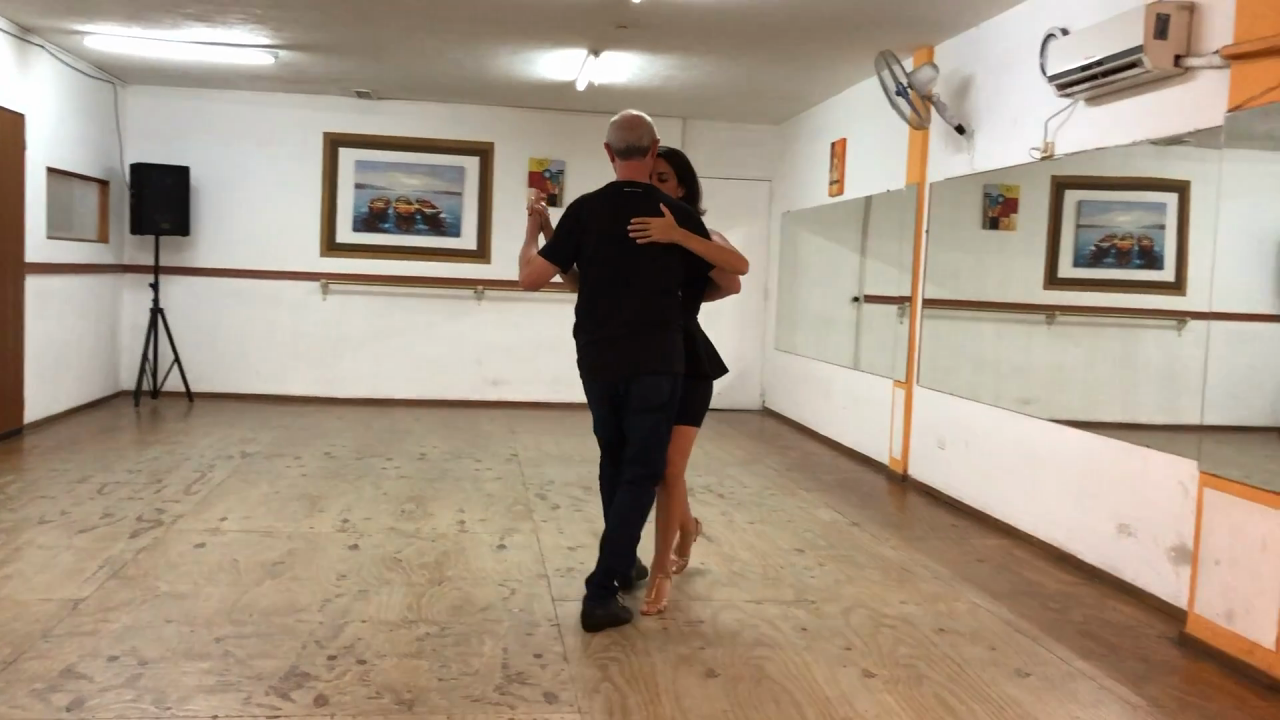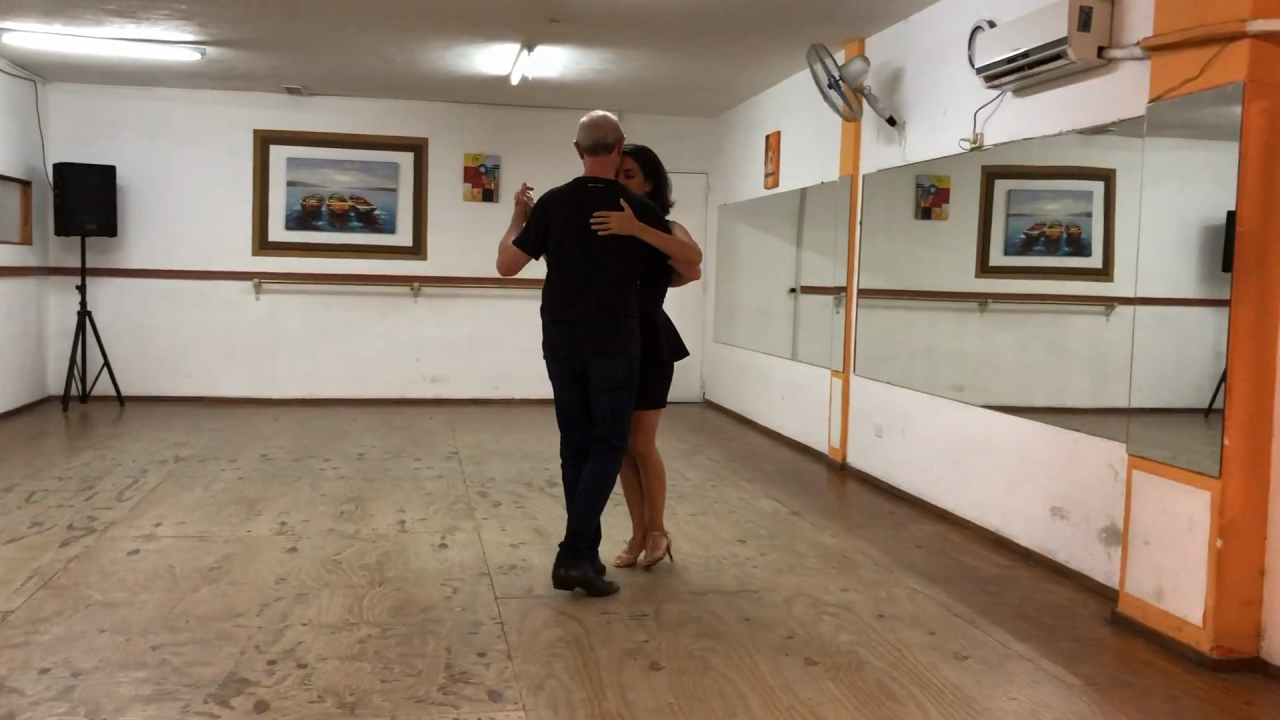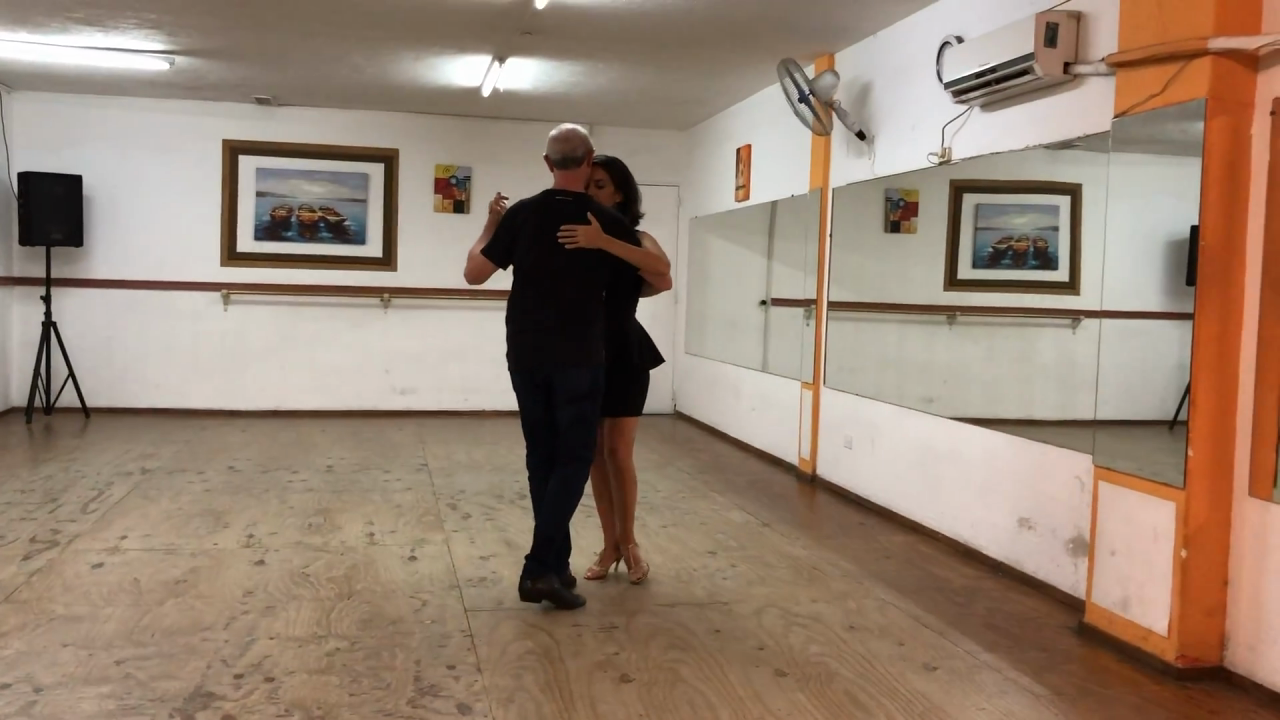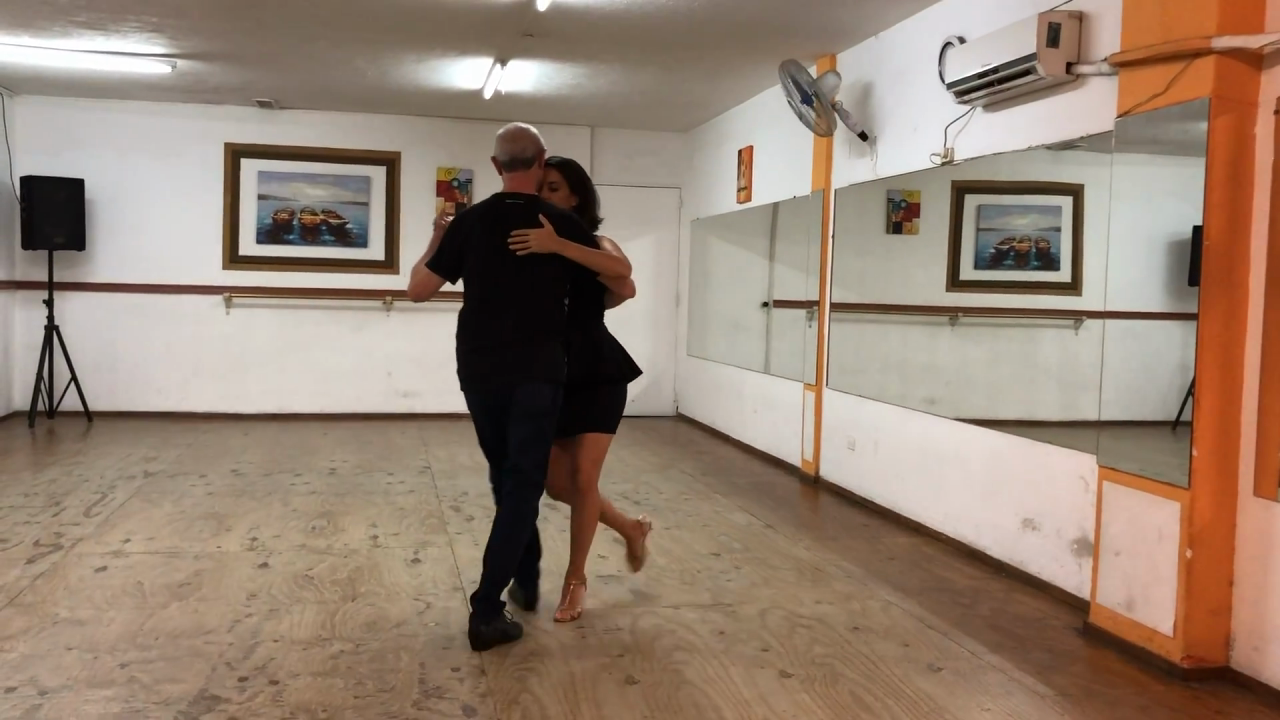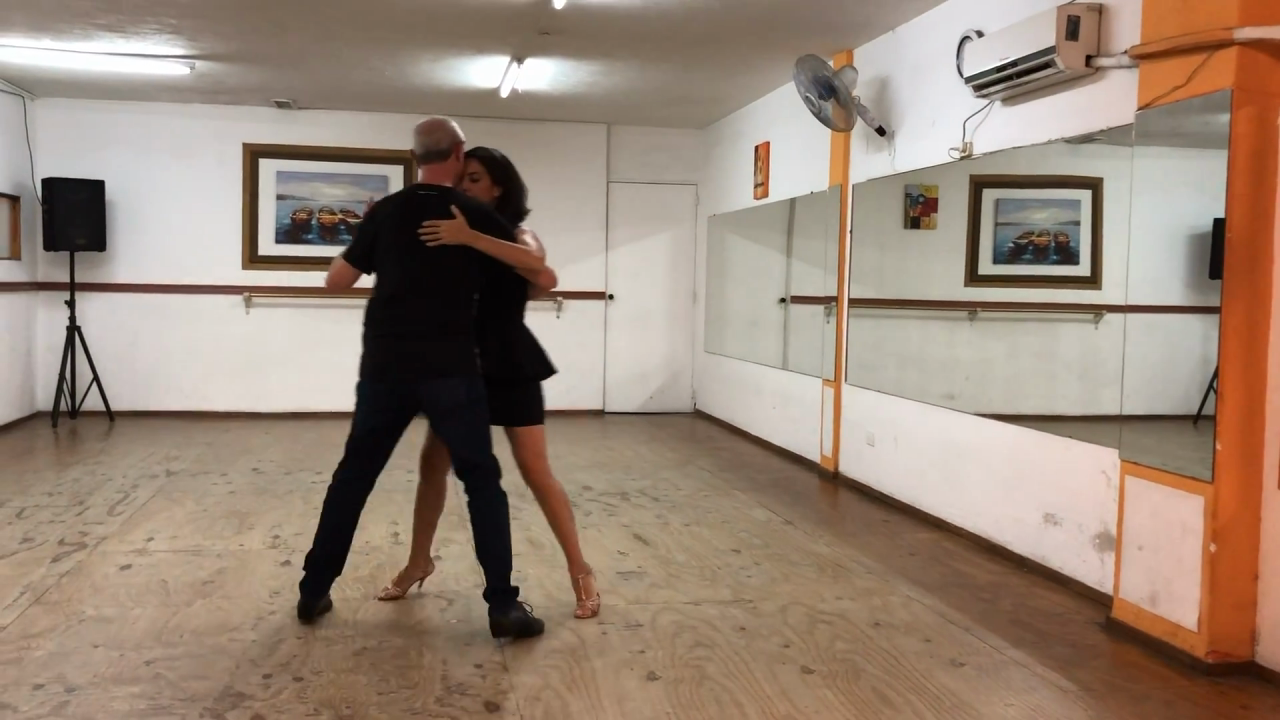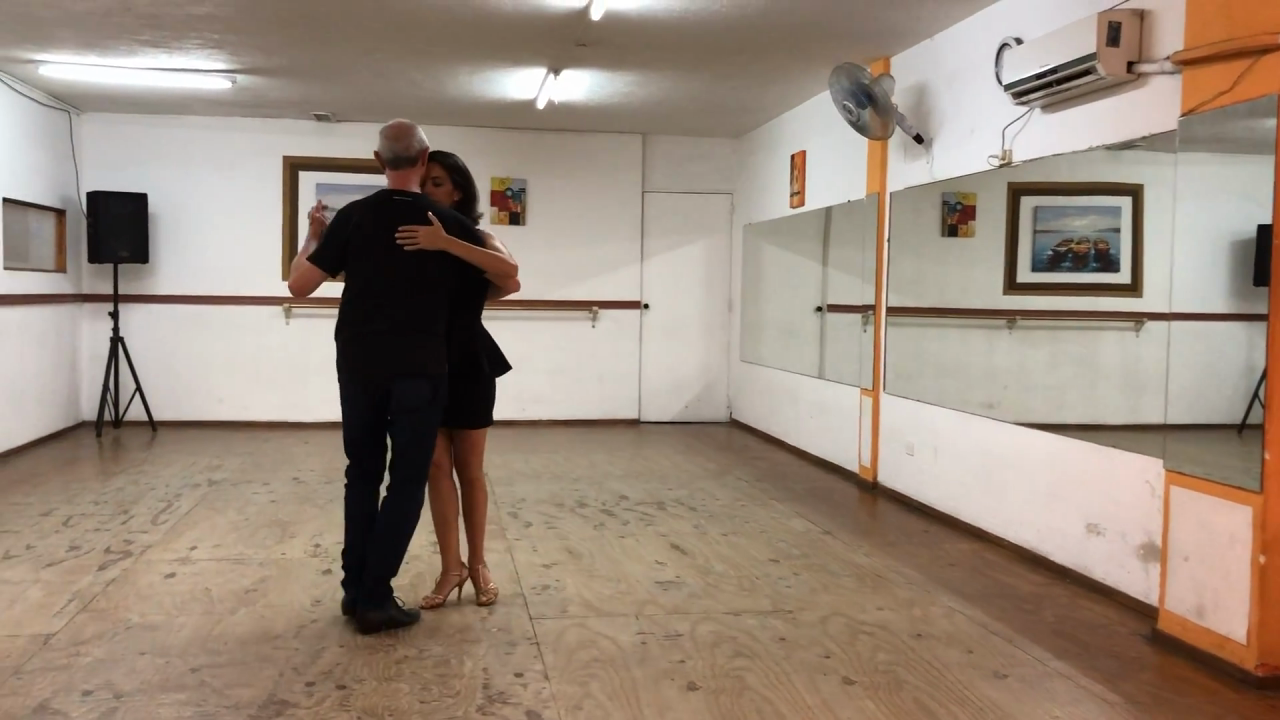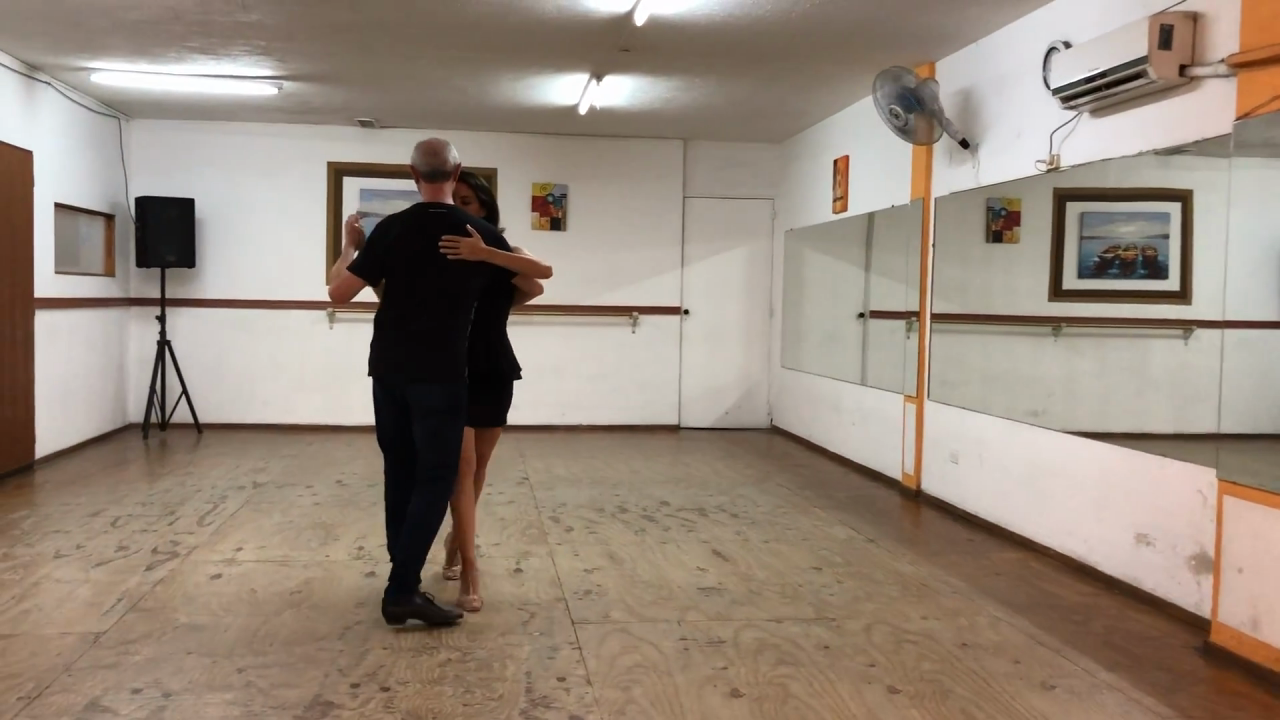
dt=0.7s
person 1, frame 1
left shoulder: (584, 211)
right shoulder: (679, 215)
left elbow: (531, 277)
left wrist: (533, 228)
right wrist: (687, 293)
left hip: (598, 361)
right hip: (656, 364)
left knee: (614, 463)
right knee: (640, 473)
left ankle: (622, 564)
right ankle: (600, 593)
person 1, frame 2
left shoulder: (553, 203)
right shoulder: (639, 209)
left elbow: (506, 265)
left wrist: (519, 217)
left hip: (562, 345)
right hip: (613, 347)
left knee: (575, 447)
right knee: (606, 447)
left ankle: (584, 553)
right ankle: (574, 555)
person 1, frame 3
left shoulder: (521, 215)
right shoulder: (608, 222)
left elbow: (474, 273)
left wrist: (491, 225)
right wrist: (617, 283)
left hip: (526, 356)
right hip: (578, 359)
left knee: (542, 459)
right knee: (574, 458)
left ankle: (553, 565)
right ankle: (541, 566)
person 1, frame 4
left shoulder: (469, 222)
right shoulder: (562, 225)
left elbow: (418, 290)
left wrist: (436, 240)
left hip: (478, 371)
right hip: (537, 372)
left knee: (505, 476)
right knee: (524, 483)
left ankle: (523, 578)
right ankle: (487, 611)
person 1, frame 5
left shoulder: (384, 213)
right shoulder: (478, 217)
left elbow: (336, 280)
right wrist: (519, 241)
left hip: (384, 369)
right hip: (448, 371)
left knee: (354, 475)
right knee: (482, 480)
left ankle: (314, 591)
right ankle: (503, 603)
person 1, frame 6
left shoulder: (353, 217)
right shoulder: (449, 224)
left elbow: (298, 285)
left wrist: (313, 238)
right wrist: (481, 239)
left hip: (359, 367)
right hip: (418, 370)
left knee: (362, 473)
right knee: (407, 480)
left ankle: (355, 589)
right ankle: (375, 598)
person 1, frame 7
left shoulder: (393, 229)
right shoulder: (481, 235)
left elbow: (339, 290)
left wrist: (352, 248)
left hip: (389, 369)
right hip: (439, 375)
left knee: (399, 471)
right knee: (434, 478)
left ankle: (403, 577)
right ankle: (403, 590)
person 2, frame 1
left shoulder: (701, 238)
right shoulder: (625, 236)
left elbow: (739, 269)
right elbow: (579, 281)
left wrist: (676, 235)
right wrist: (546, 227)
left hip: (686, 363)
left knee: (668, 469)
left ankle: (660, 571)
right ankle: (686, 527)
person 2, frame 2
left shoulder: (664, 230)
right shoulder: (601, 227)
left elbow: (693, 261)
left wrist: (637, 229)
left hip: (649, 345)
left knee: (641, 444)
right knee: (621, 443)
left ankle: (657, 529)
right ankle: (639, 532)
person 2, frame 3
left shoulder: (635, 240)
right shoulder: (571, 239)
left elbow: (662, 271)
left wrist: (604, 241)
left hip: (624, 356)
left knee: (618, 454)
right knee: (595, 454)
left ankle: (629, 541)
right ankle: (611, 544)
person 2, frame 4
left shoulder: (595, 246)
right shoulder: (526, 246)
left elbow: (622, 273)
left wrist: (558, 245)
left hip: (598, 373)
left knee: (583, 478)
right knee: (558, 482)
left ankle: (575, 579)
right ankle: (629, 527)
person 2, frame 5
left shoulder: (516, 237)
right shoulder: (453, 240)
left elbow: (536, 266)
left wrist: (470, 237)
left hip: (512, 366)
left knee: (536, 474)
right knee: (433, 463)
left ankle: (580, 571)
right ankle: (419, 561)
person 2, frame 6
left shoulder: (474, 239)
right shoulder: (413, 240)
left elbow: (509, 274)
left wrist: (442, 243)
left hip: (468, 364)
left knee: (467, 467)
right knee: (436, 466)
left ankle: (475, 563)
right ankle: (452, 568)
person 2, frame 7
left shoulder: (503, 253)
right shoulder: (435, 255)
left elbow: (541, 274)
left wrist: (484, 253)
left hip: (493, 371)
left knee: (476, 466)
right knee: (461, 462)
left ankle: (456, 543)
right ankle: (468, 562)
